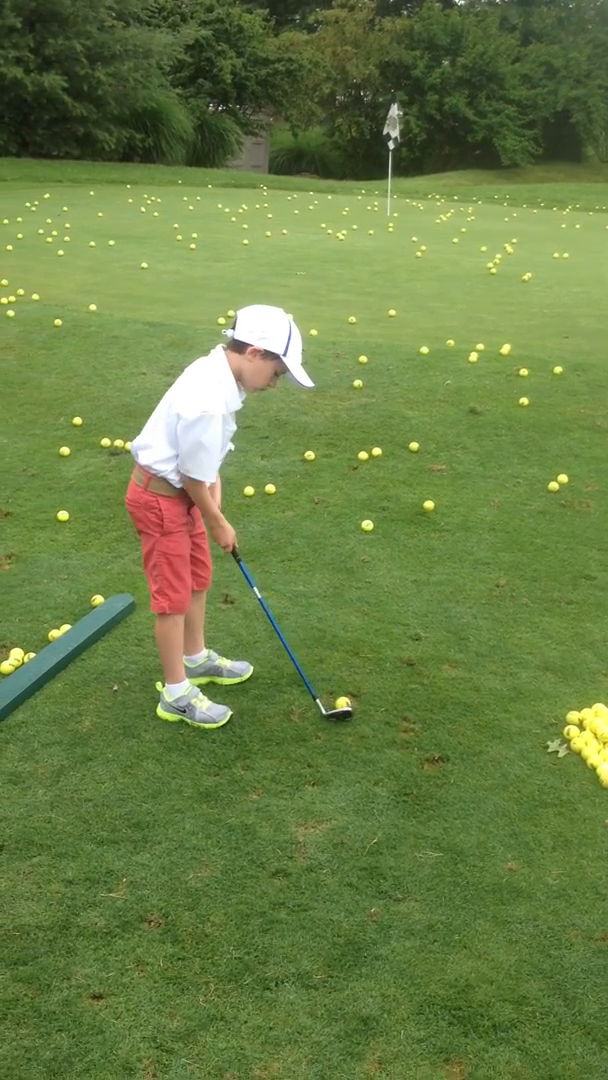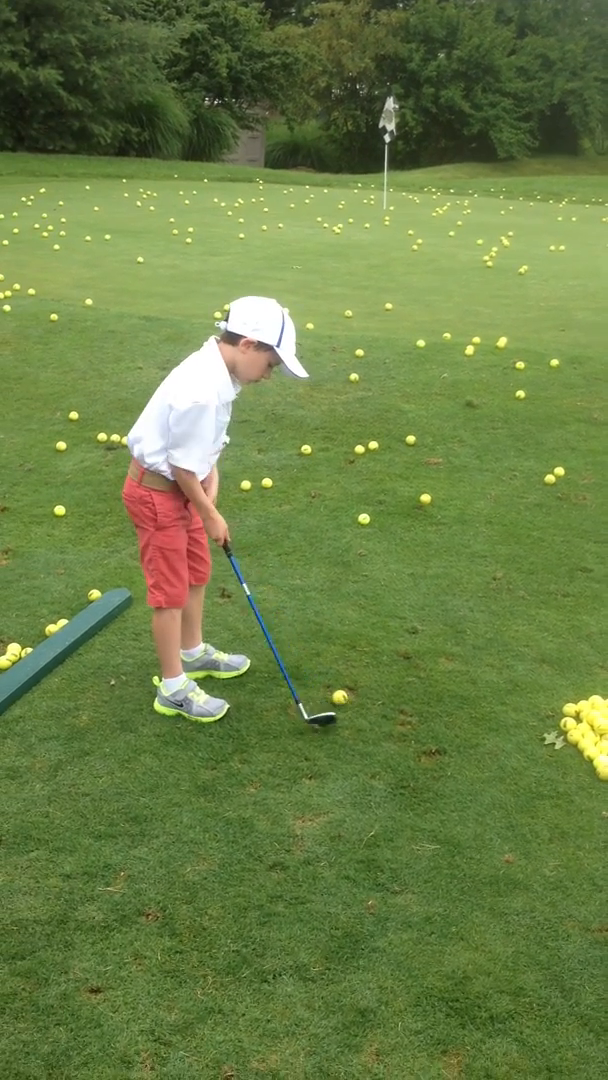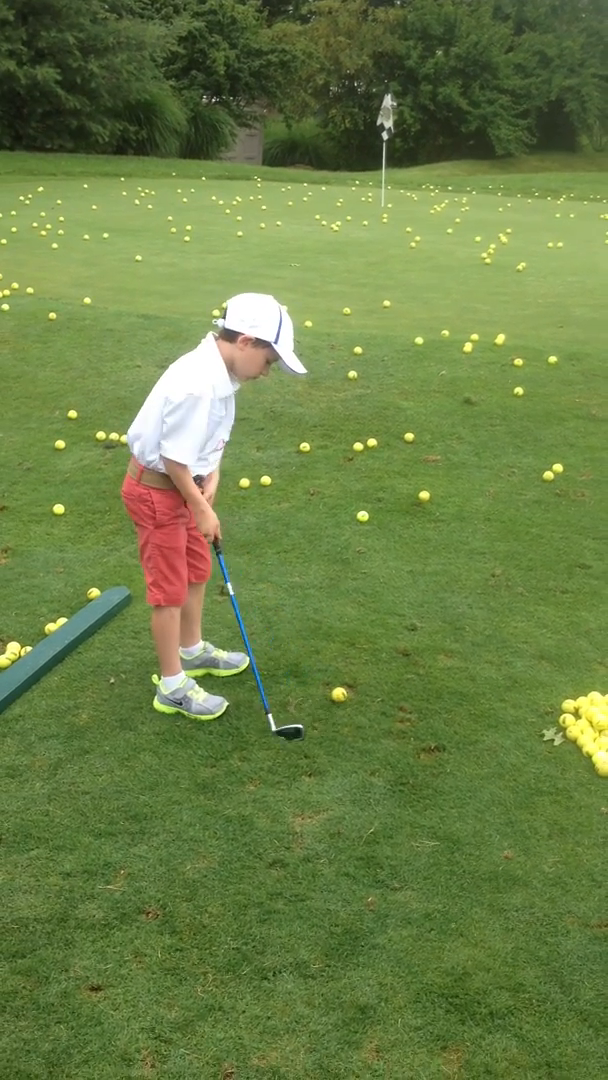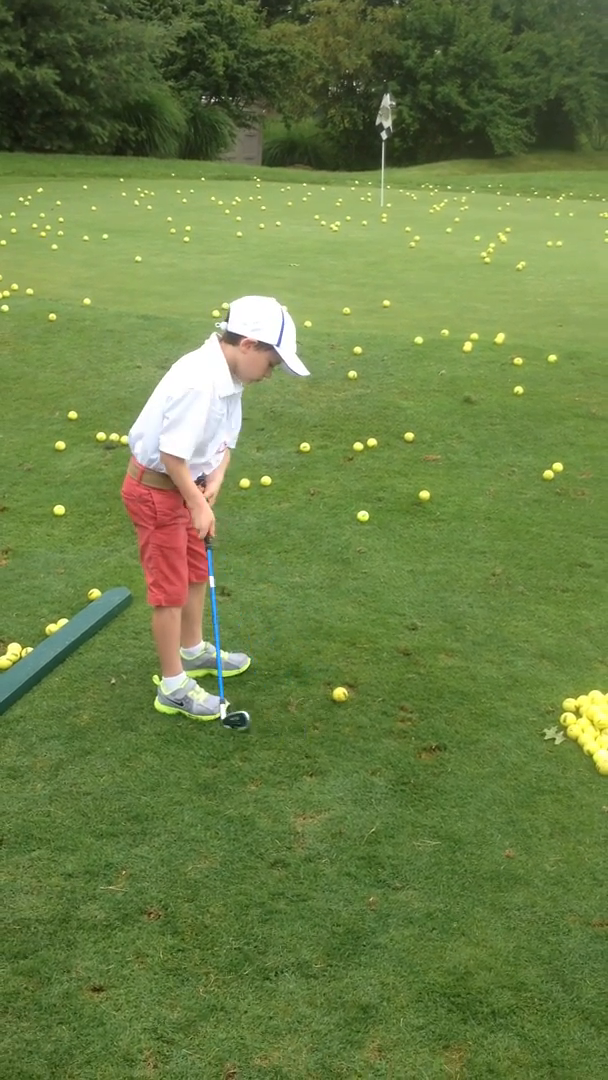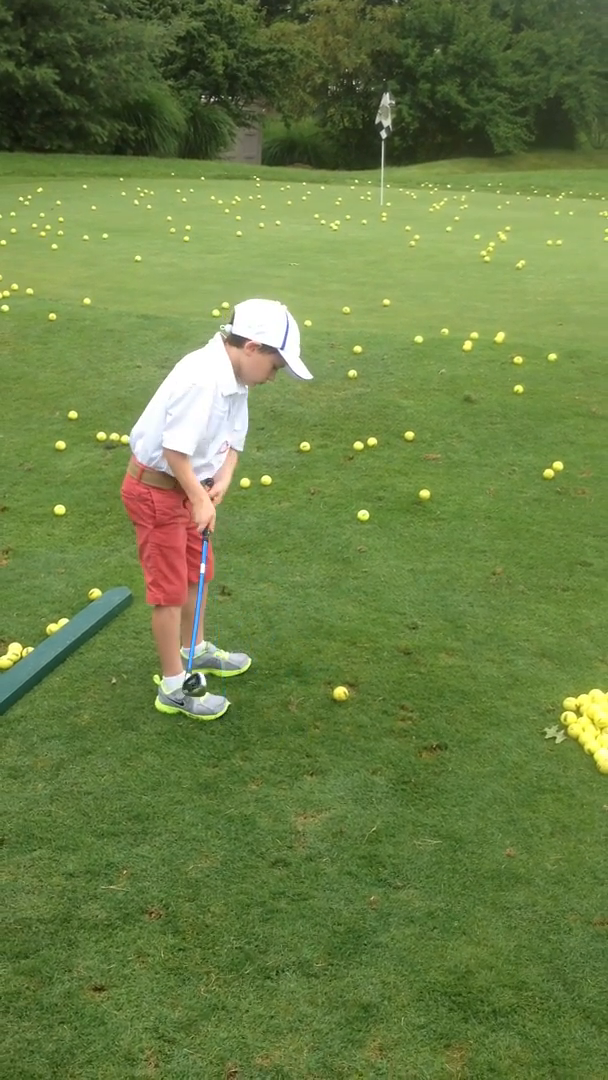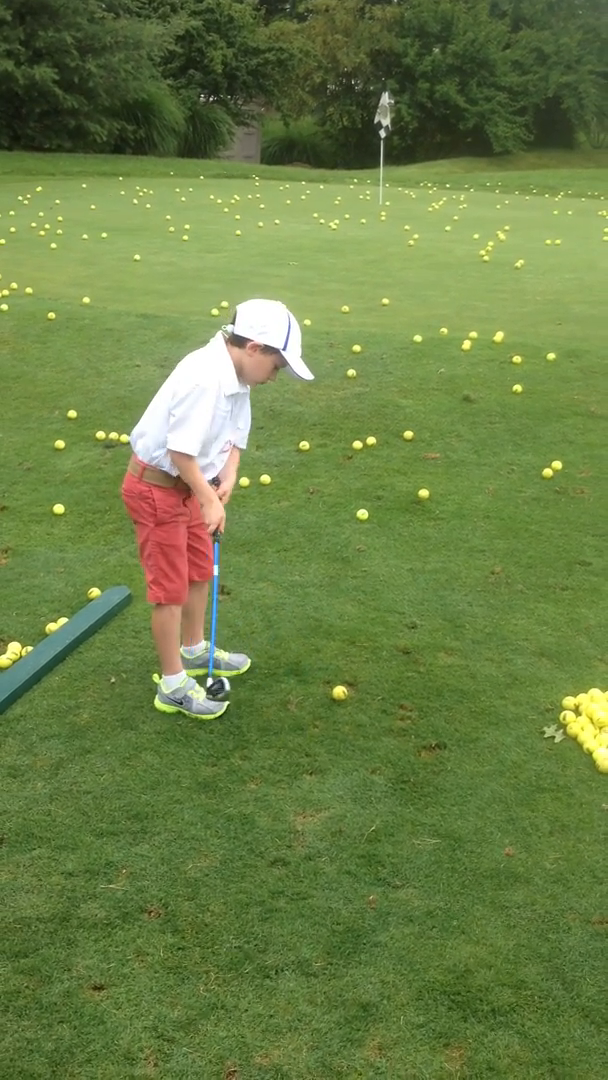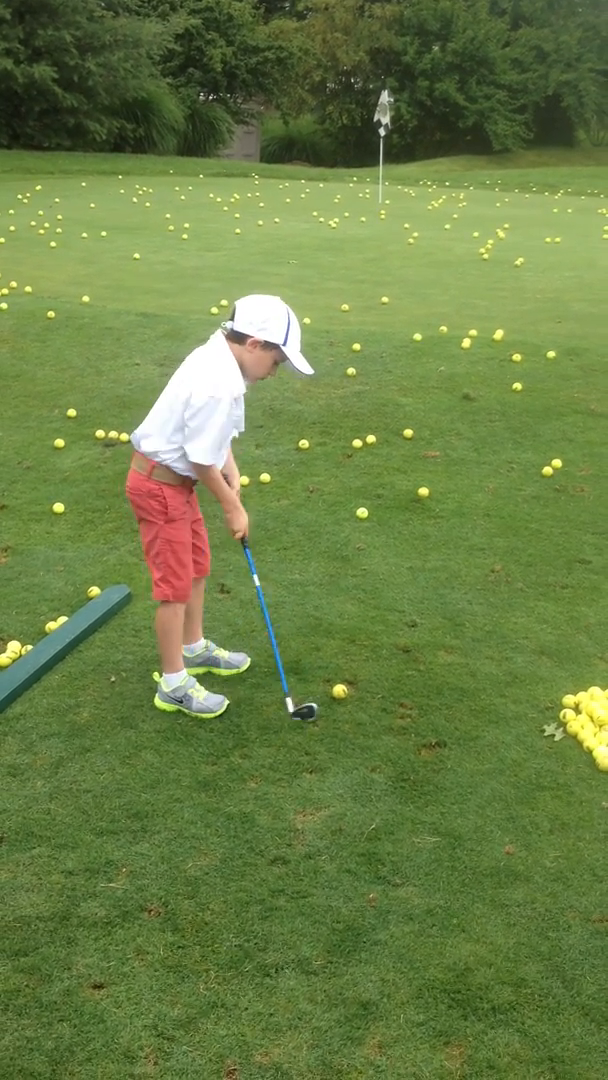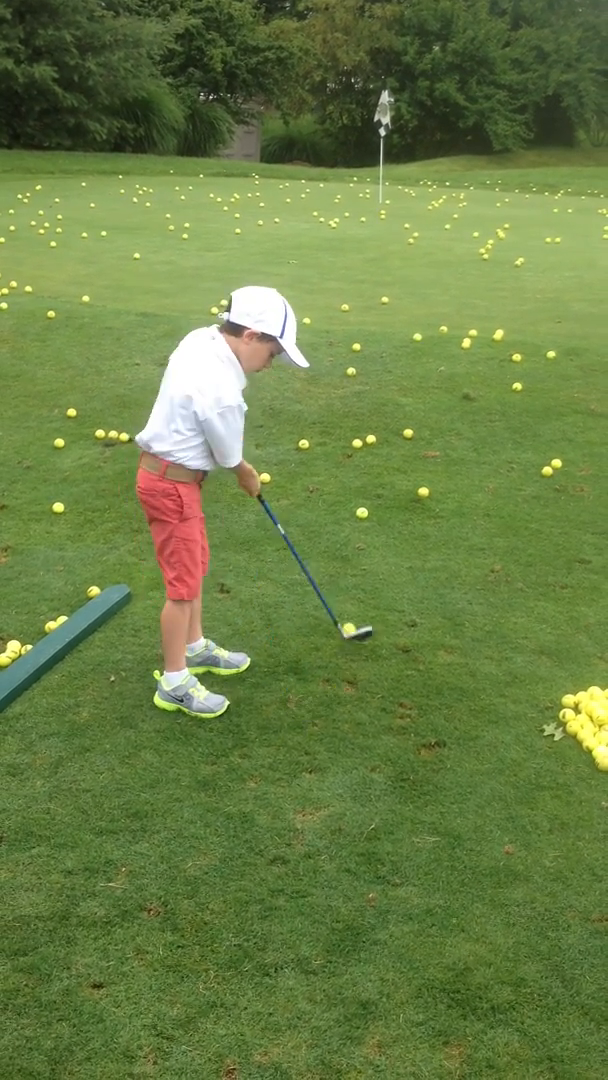
dt=0.1s
person 1, frame 1
left shoulder: (215, 371)
right shoulder: (209, 401)
right elbow: (193, 476)
left wrist: (215, 485)
right wrist: (218, 523)
left hip: (178, 490)
right hip: (158, 496)
left knee: (197, 579)
right knee: (172, 594)
left ankle: (196, 658)
right ankle: (176, 693)
person 1, frame 2
left shoulder: (219, 371)
right shoulder: (201, 391)
right elbow: (181, 466)
left wrist: (212, 479)
right wrist: (210, 515)
left hip: (178, 485)
right hip: (155, 490)
left knee: (197, 573)
right knee: (169, 589)
left ankle: (194, 653)
right ankle: (173, 687)
person 1, frame 3
left shoulder: (218, 369)
right shoulder: (198, 385)
left elbow: (214, 437)
right elbow: (172, 458)
left wrist: (212, 477)
right wrist: (202, 510)
left hip: (179, 482)
right hip: (154, 488)
left knee: (197, 571)
right knee: (169, 587)
left ankle: (193, 651)
right ankle: (172, 686)
person 1, frame 4
left shoulder: (229, 378)
right shoulder: (200, 381)
left elbow: (225, 439)
right elbow: (171, 453)
left wrist: (215, 480)
right wrist: (198, 504)
left hip: (184, 486)
right hip: (154, 489)
left knee: (197, 572)
right knee: (170, 589)
left ankle: (195, 650)
right ankle: (173, 686)
person 1, frame 5
left shoulder: (232, 379)
right shoulder: (203, 379)
left elbow: (231, 441)
right elbow: (173, 449)
left wrist: (222, 480)
right wrist: (199, 500)
left hip: (183, 484)
right hip: (154, 488)
left knee: (197, 571)
right knee: (170, 588)
left ankle: (196, 650)
right ankle: (173, 685)
person 1, frame 6
left shoulder: (231, 376)
right shoulder: (206, 380)
left elbow: (231, 441)
right elbow: (181, 452)
left wrist: (226, 482)
right wrist: (208, 502)
left hip: (176, 484)
right hip: (154, 487)
left knee: (199, 568)
right knee: (170, 585)
left ankle: (195, 650)
right ankle: (173, 684)
person 1, frame 7
left shoulder: (229, 368)
right shoulder: (215, 383)
left elbow: (217, 436)
right elbow: (201, 460)
left wrist: (232, 472)
right wrist: (233, 508)
left hip: (176, 479)
right hip: (159, 484)
left knee: (197, 565)
right knee: (174, 583)
left ankle: (195, 648)
right ankle: (173, 683)
person 1, frame 8
left shoulder: (197, 341)
right shoulder: (222, 391)
right elbow: (226, 459)
right wrist: (248, 478)
left hip: (166, 469)
right hip: (171, 482)
left knee: (192, 566)
right knee: (183, 580)
left ankle: (194, 647)
right ankle: (173, 682)
